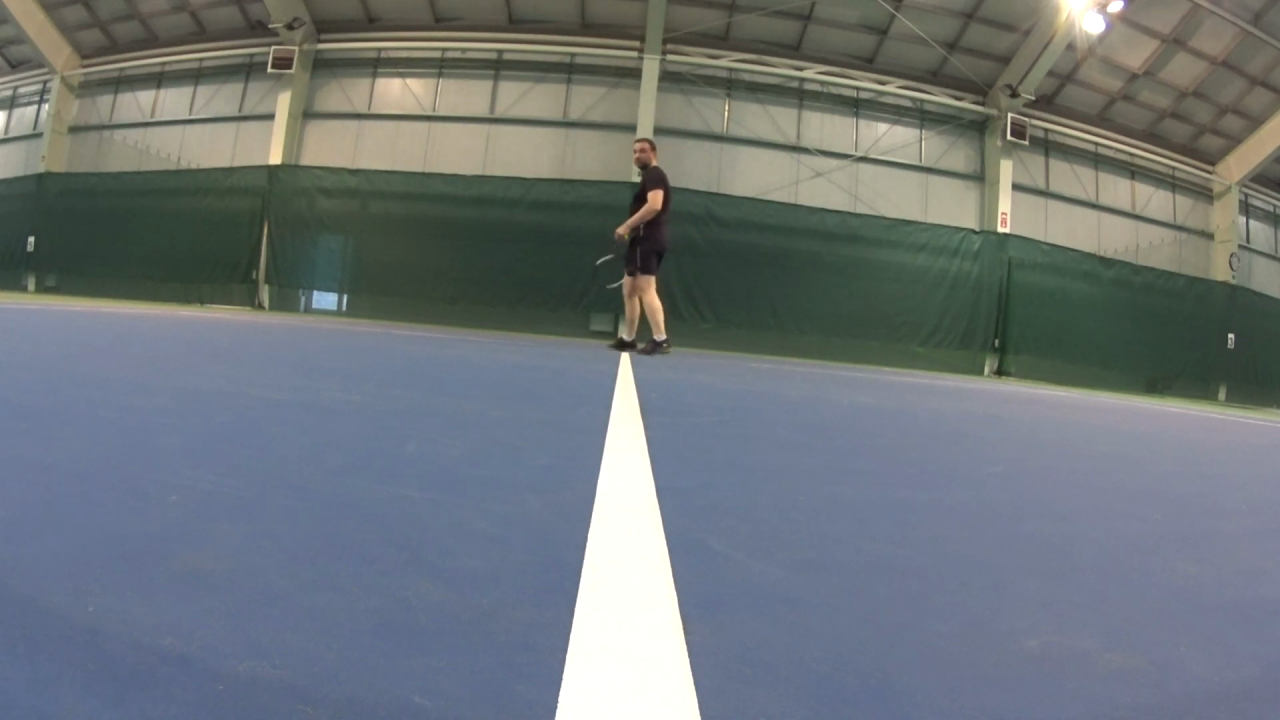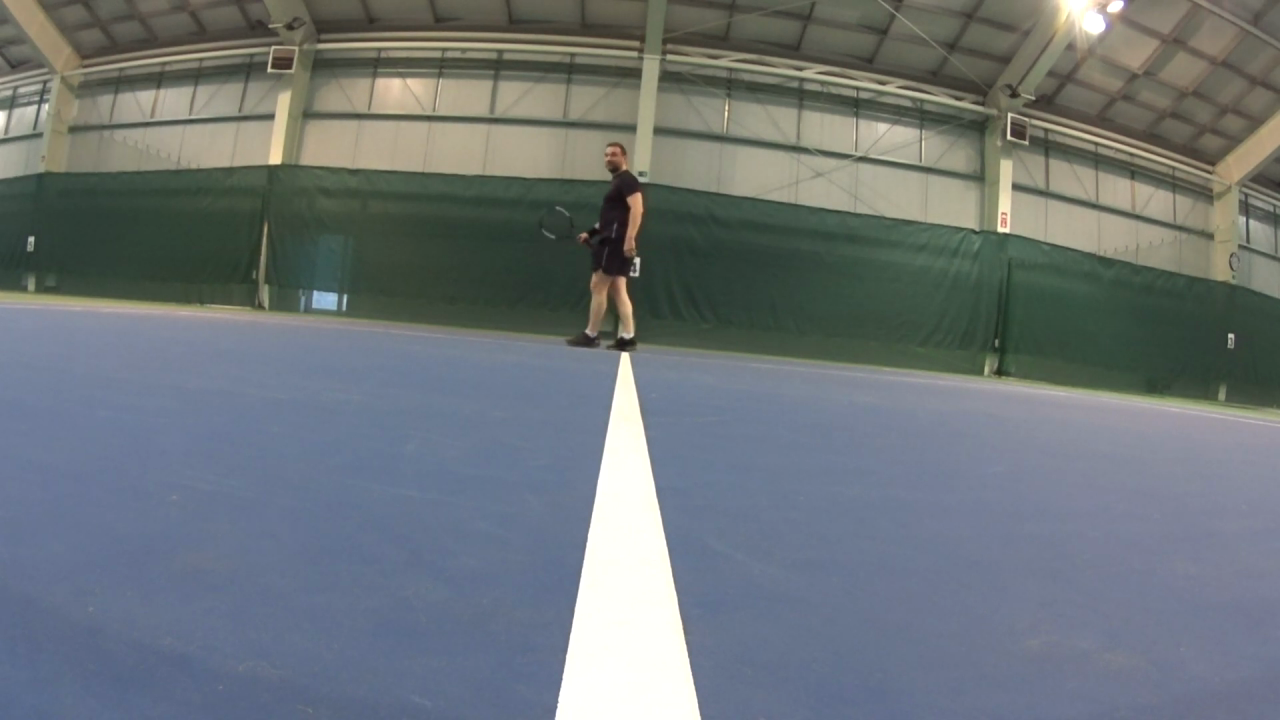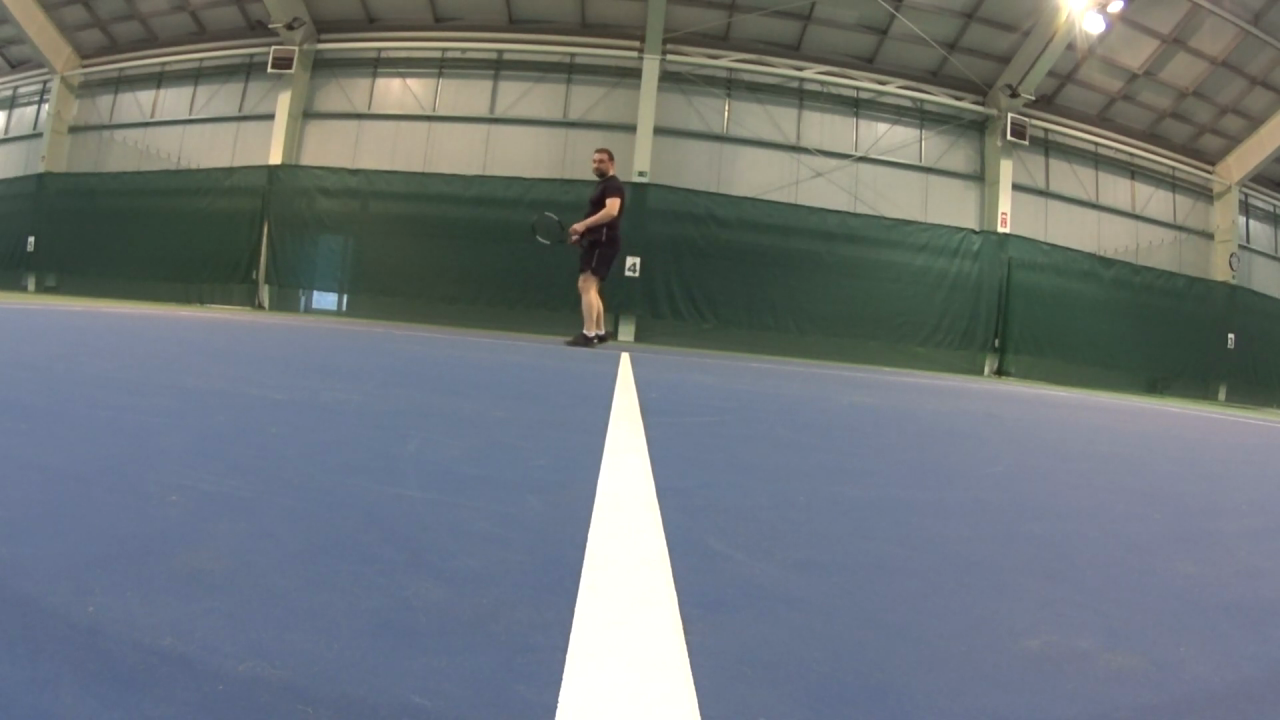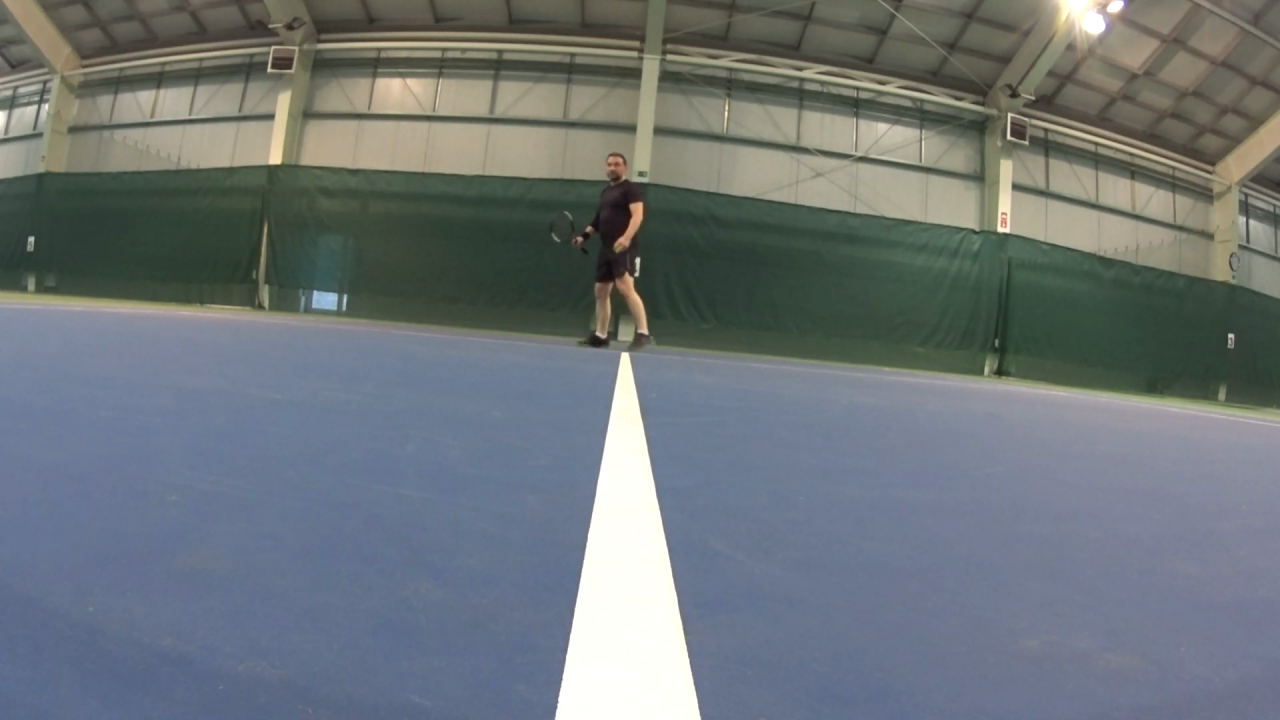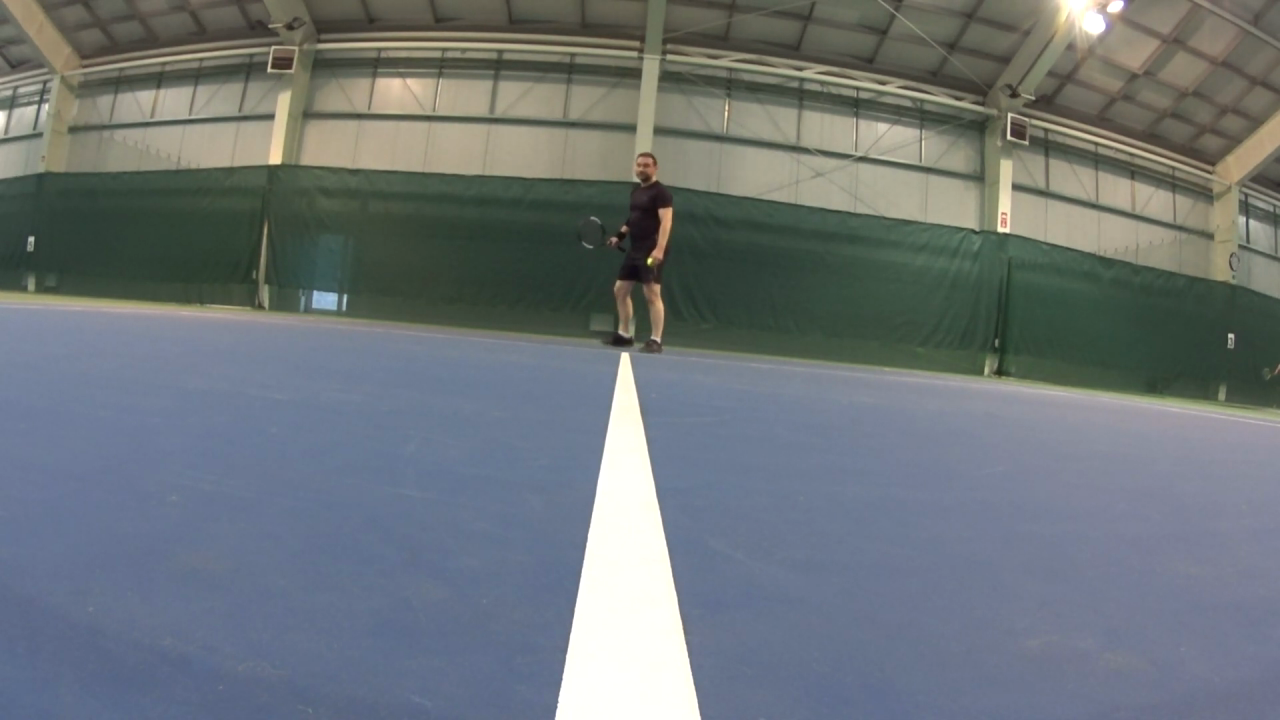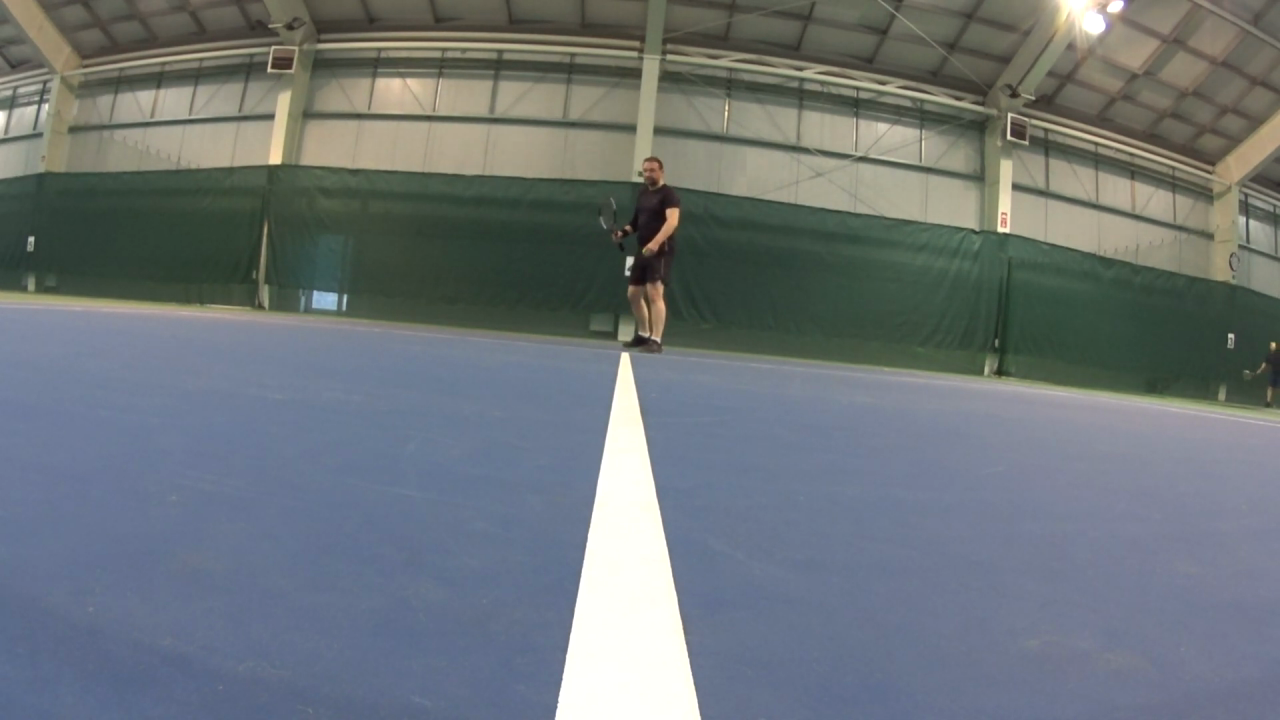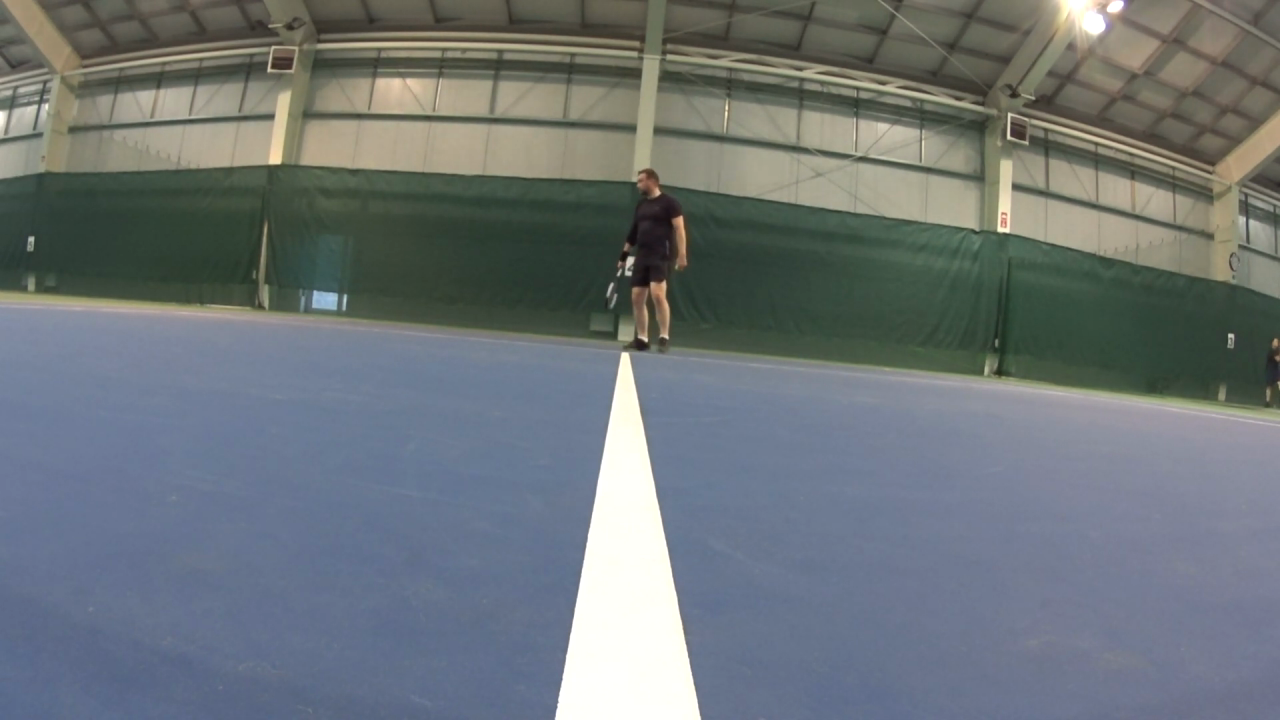
dt=0.5s
person 1, frame 1
left shoulder: (653, 175)
right shoulder: (655, 176)
left elbow: (654, 206)
left wrist: (627, 226)
left hip: (646, 239)
right hip: (652, 240)
left knee: (646, 290)
right knee: (629, 291)
left ankle: (660, 340)
right ankle: (627, 339)
person 1, frame 2
left shoulder: (627, 179)
right shoulder: (618, 181)
left elbow: (637, 209)
left wrist: (630, 238)
right wrist: (591, 233)
left hip: (615, 241)
right hip: (613, 241)
left knee: (598, 286)
right knee: (619, 291)
left ankle: (591, 335)
right ankle: (627, 337)
person 1, frame 3
left shoulder: (613, 185)
right shoulder: (602, 185)
left elbow: (611, 211)
left wrist: (583, 224)
right wrist: (581, 234)
left hip: (602, 242)
right hip: (597, 242)
left knee: (586, 286)
right knee: (590, 288)
left ankle: (588, 335)
right ankle: (600, 333)
person 1, frame 4
left shoulder: (630, 189)
right shoulder: (605, 192)
left elbow: (637, 215)
left wrist: (627, 237)
right wrist: (584, 236)
left hip: (623, 248)
right hip: (607, 248)
left knee: (625, 288)
right knee: (600, 291)
left ankle: (643, 333)
right ankle: (600, 336)
person 1, frame 5
left shoulder: (661, 192)
right shoulder: (635, 191)
left elbow: (666, 222)
left wrist: (659, 249)
right wrist: (619, 236)
left hip: (651, 251)
right hip: (634, 250)
left knee: (652, 294)
right knee: (620, 290)
left ankle: (655, 341)
right ankle: (624, 335)
person 1, frame 6
left shoulder: (668, 194)
right shoulder: (642, 195)
left elbow: (672, 221)
left wrist: (656, 242)
right wrist: (623, 232)
left hip: (660, 252)
right hip: (643, 252)
left knee: (654, 294)
right knee: (633, 294)
left ankle: (656, 341)
right ankle: (642, 335)
person 1, frame 7
left shoulder: (669, 203)
right shoulder: (641, 205)
left elbow: (680, 229)
right elbow: (633, 233)
left wrist: (682, 254)
right wrist: (623, 257)
left hip: (661, 256)
right hip: (642, 256)
left knee: (658, 294)
right knee: (637, 298)
left ankle: (664, 338)
right ankle: (642, 339)
